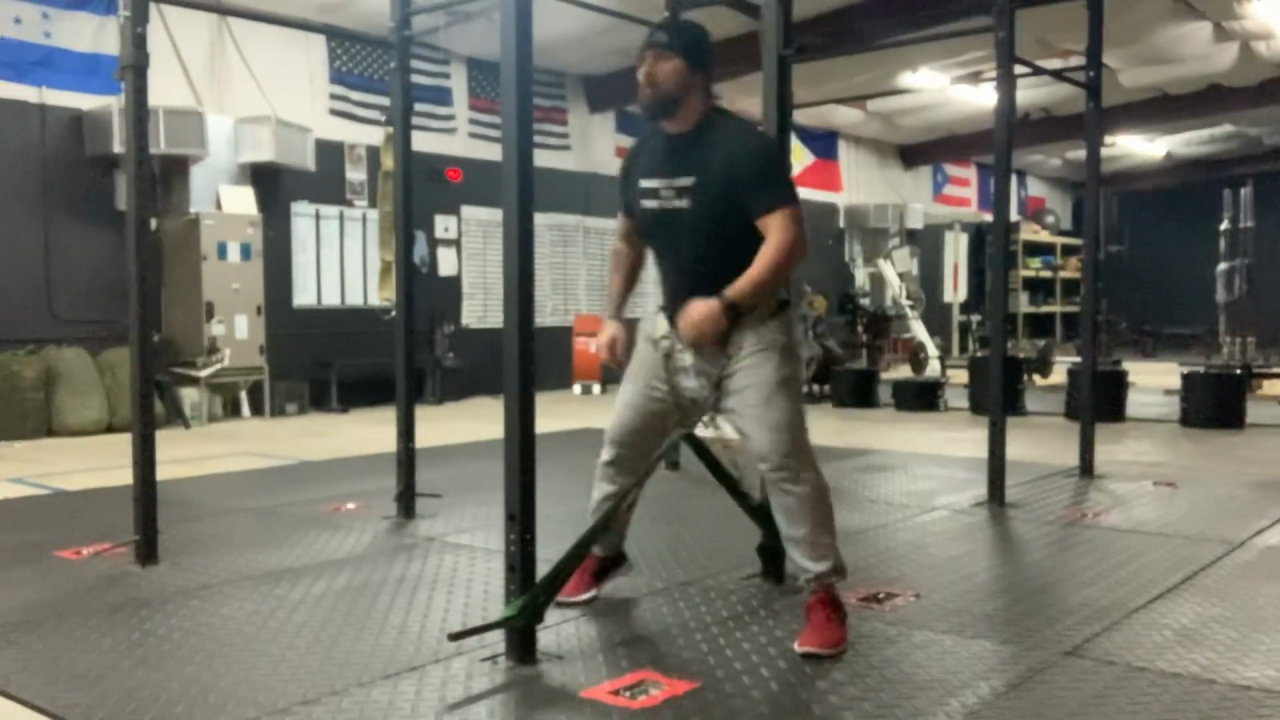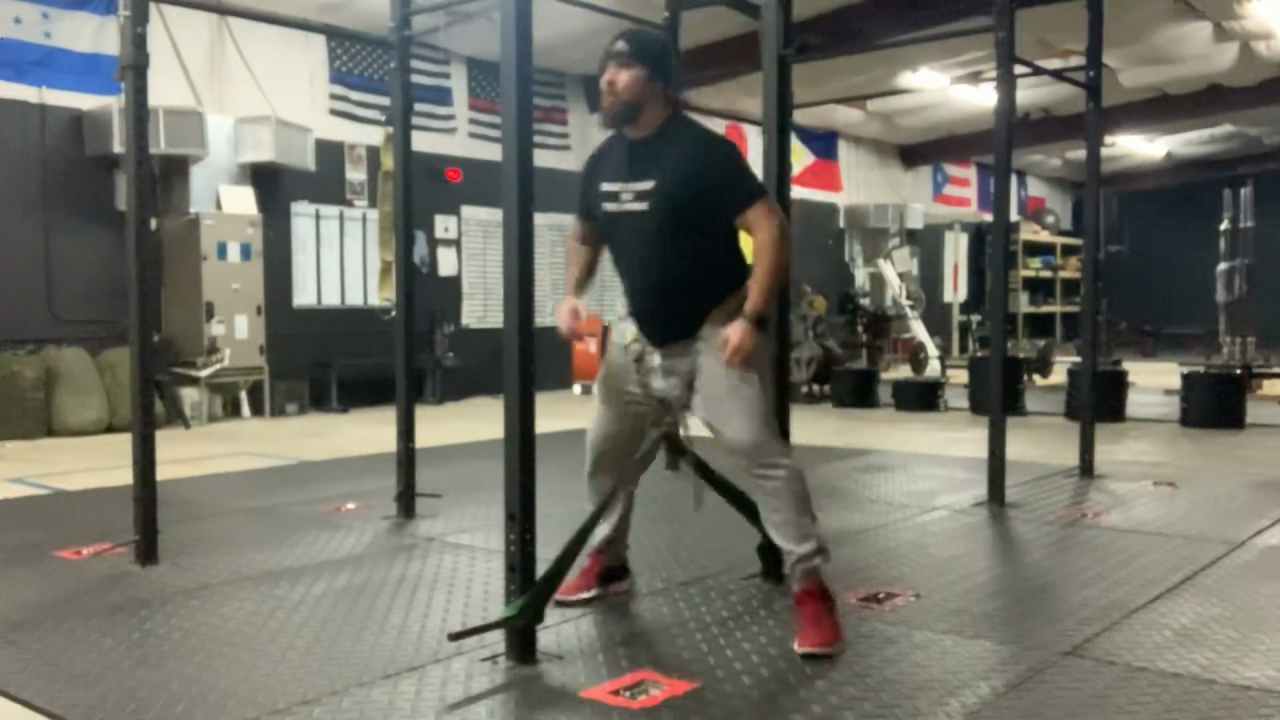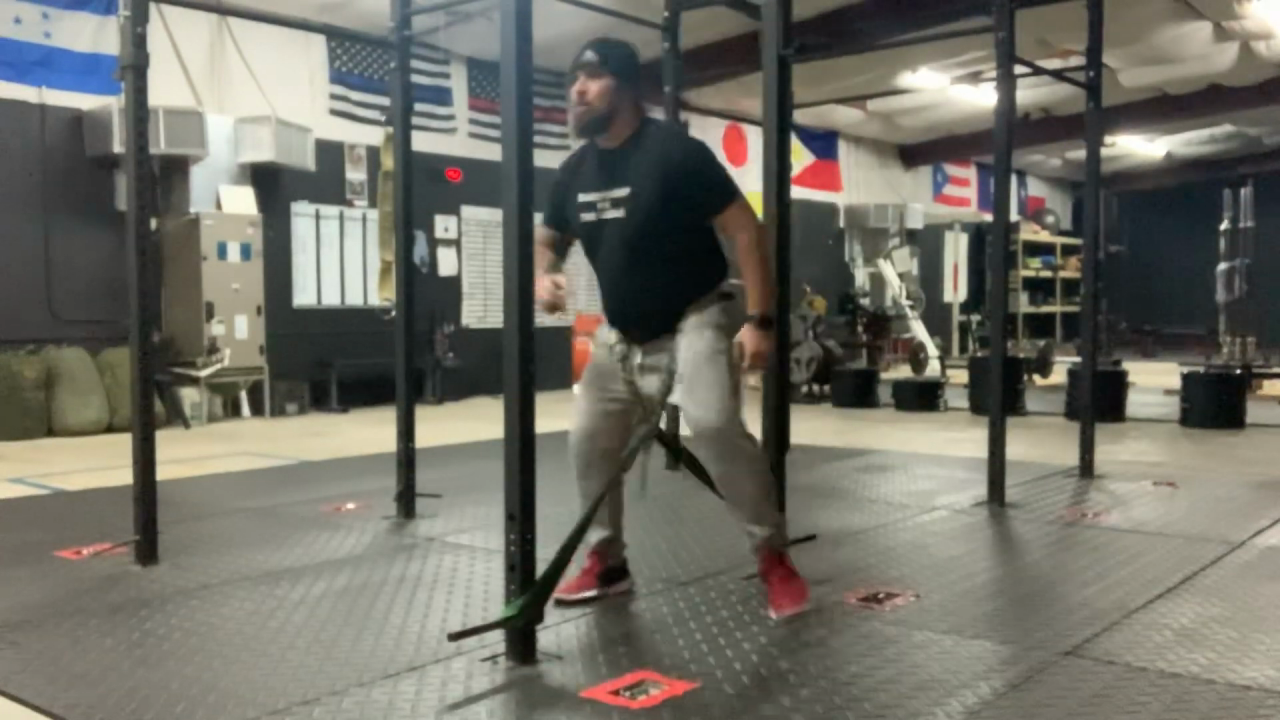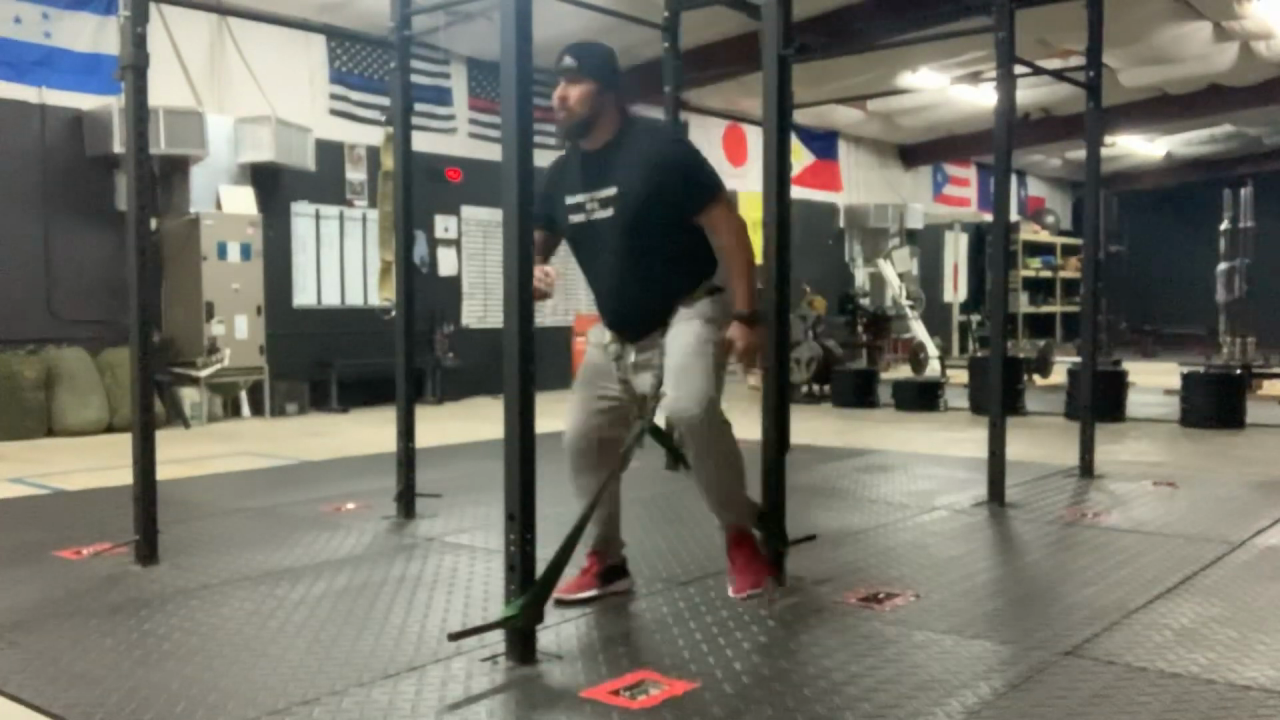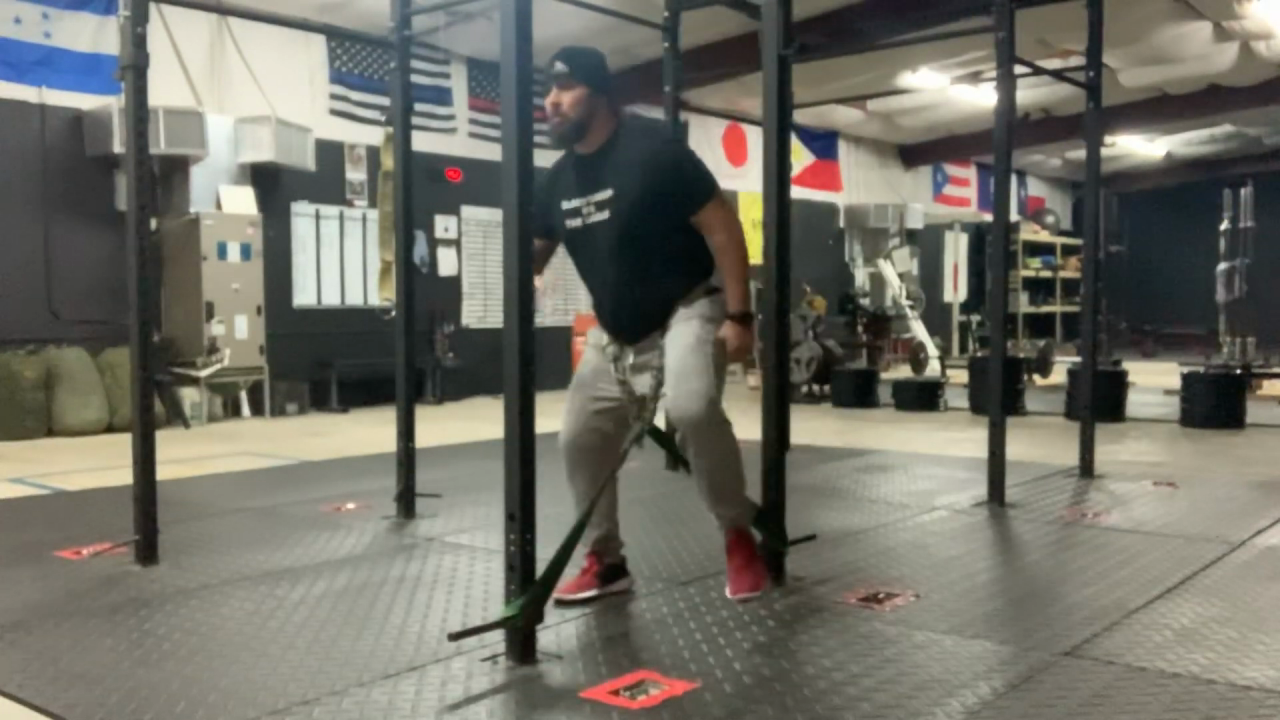
dt=0.1s
person 1, frame 1
left shoulder: (744, 146)
right shoulder: (640, 156)
left elbow: (787, 239)
right elbow: (629, 241)
left wrist: (725, 305)
right wrist: (613, 316)
left hip: (748, 333)
right hip: (670, 332)
left knee: (781, 458)
right knee: (623, 439)
left ankle: (823, 594)
right ankle: (603, 554)
person 1, frame 2
left shoulder: (703, 152)
right shoulder: (600, 163)
left elbow: (770, 231)
right elbow: (584, 238)
left wrist: (753, 319)
right wrist: (570, 295)
left hip: (717, 329)
right hip: (642, 336)
left knee: (755, 446)
right knee: (606, 446)
left ankle: (810, 585)
right ankle: (606, 559)
person 1, frame 3
left shoulder: (677, 153)
right shoulder: (575, 172)
left elbow: (745, 229)
right elbow: (547, 241)
left wrist: (759, 320)
right wrist: (544, 277)
left hip: (696, 321)
right hip: (624, 334)
left knee: (713, 425)
right knee: (591, 443)
left ankle: (771, 552)
right ankle: (607, 561)
person 1, frame 4
left shoulder: (662, 151)
right shoulder: (561, 176)
left elbow: (728, 228)
right elbow: (535, 245)
left wrist: (745, 316)
right wrist: (529, 273)
left hip: (688, 311)
right hip: (618, 332)
left knee: (691, 410)
right knee: (585, 439)
left ankle: (738, 531)
right ankle: (607, 561)
person 1, frame 5
left shoulder: (655, 151)
right shoulder: (557, 181)
left elbow: (723, 227)
right elbow: (532, 254)
left wrist: (738, 316)
left hip: (686, 312)
right hip: (615, 334)
left knee: (692, 410)
right knee: (580, 440)
left ankle: (737, 531)
right ankle: (606, 561)
